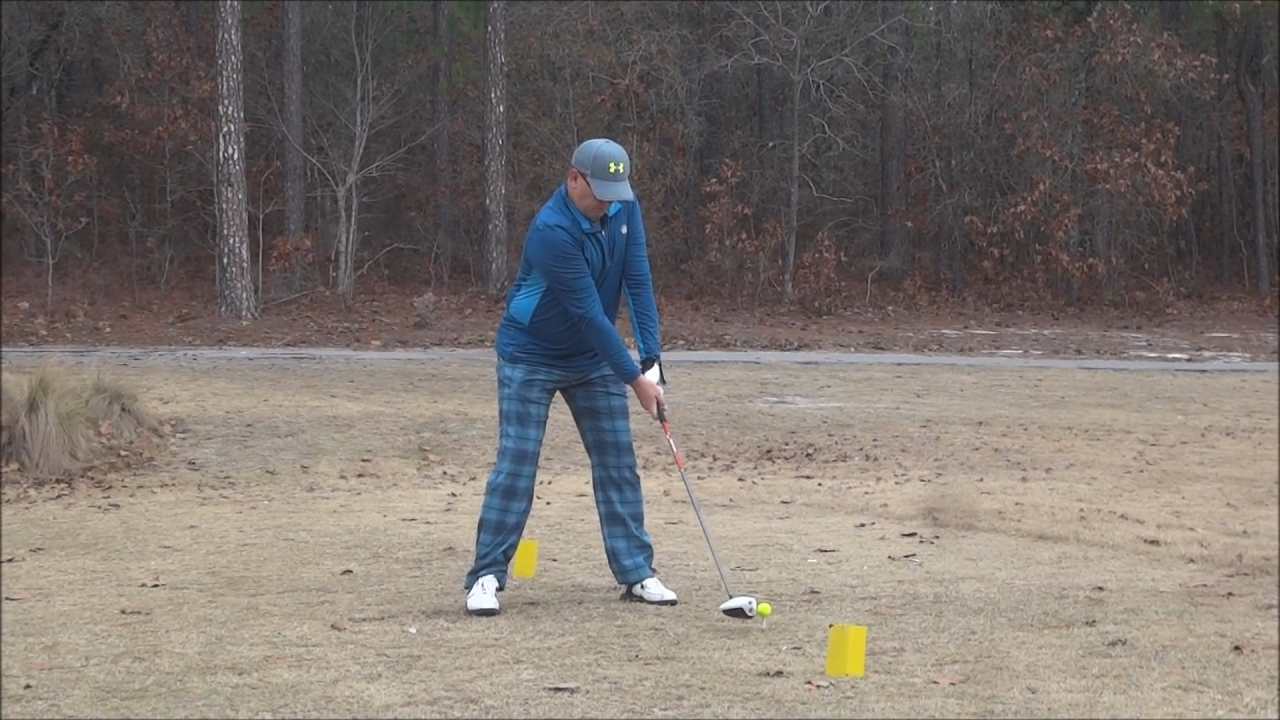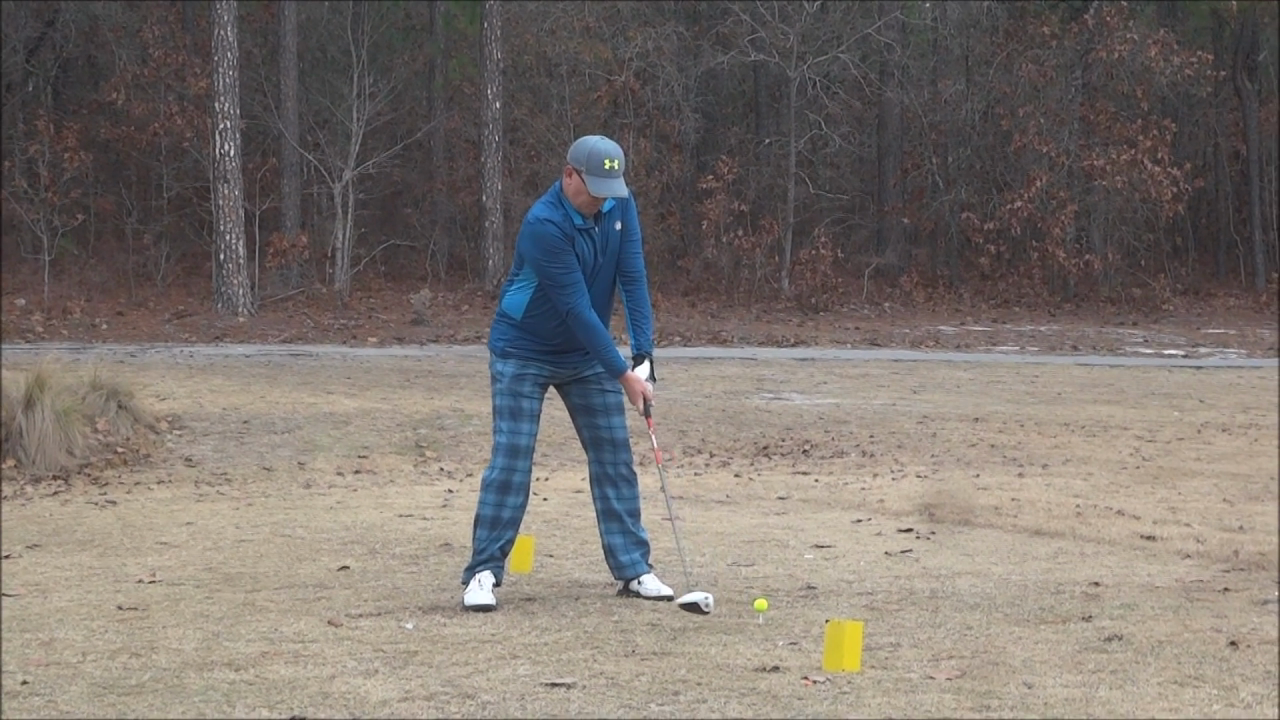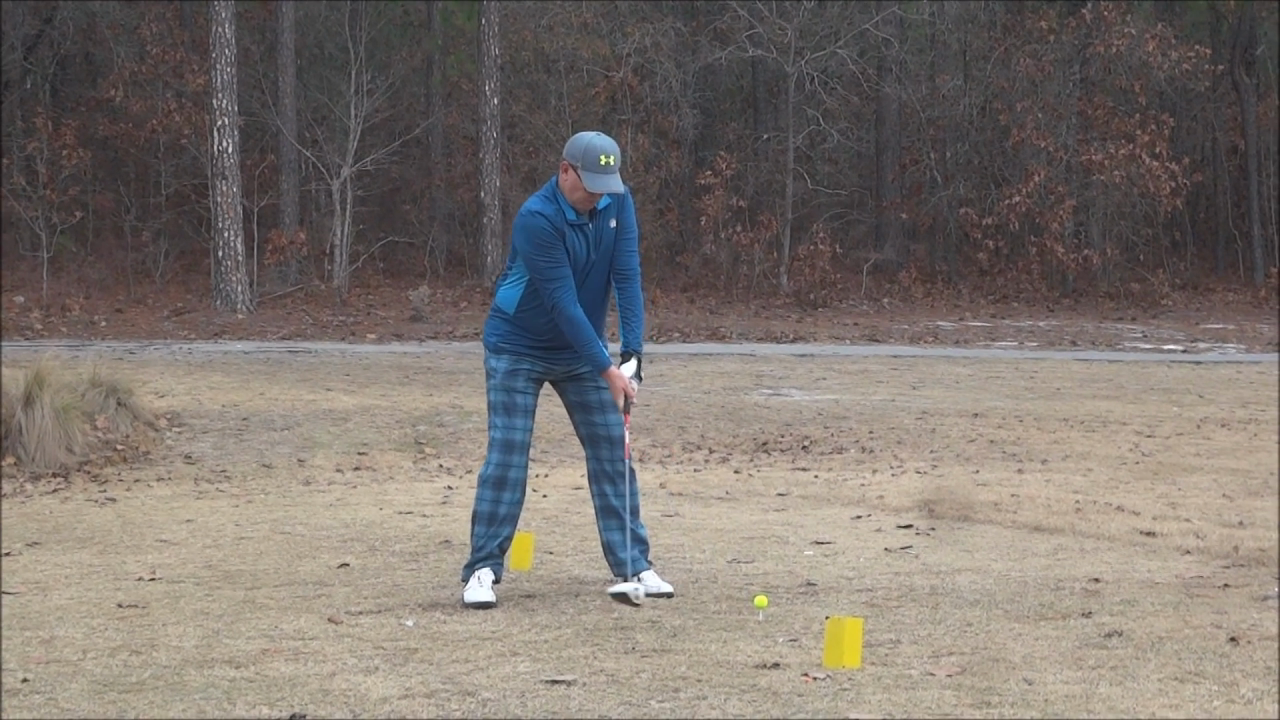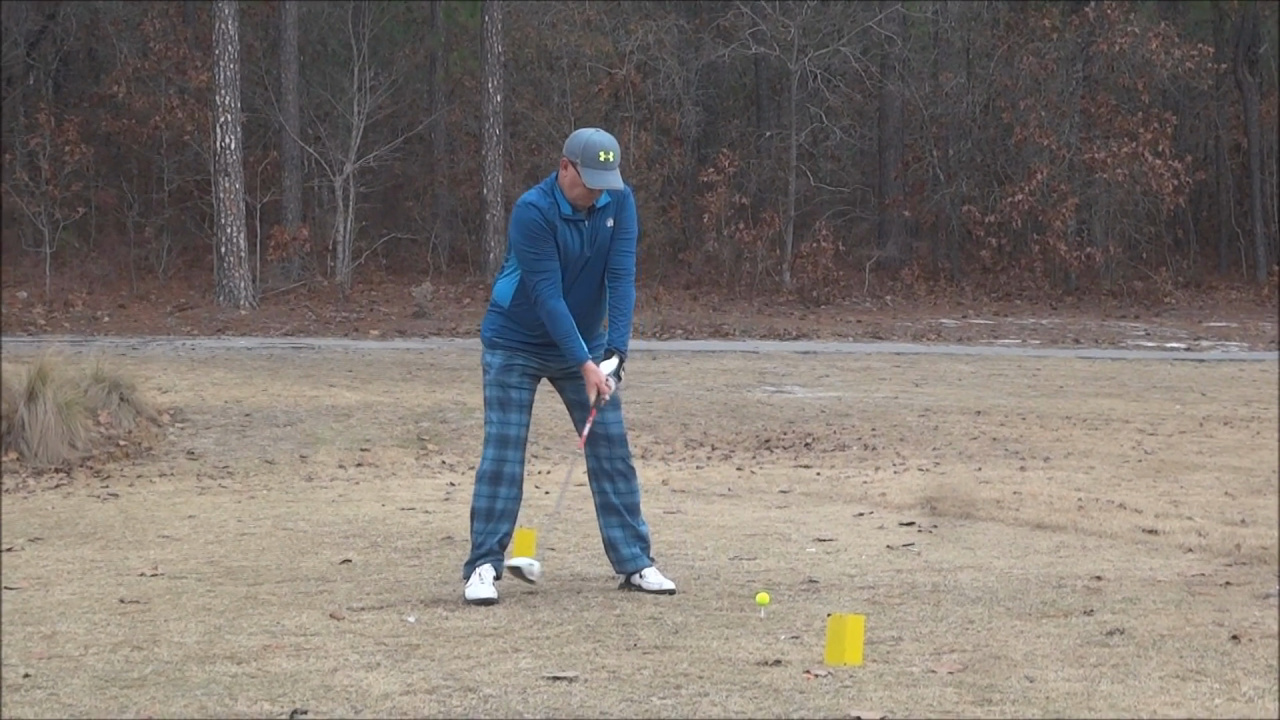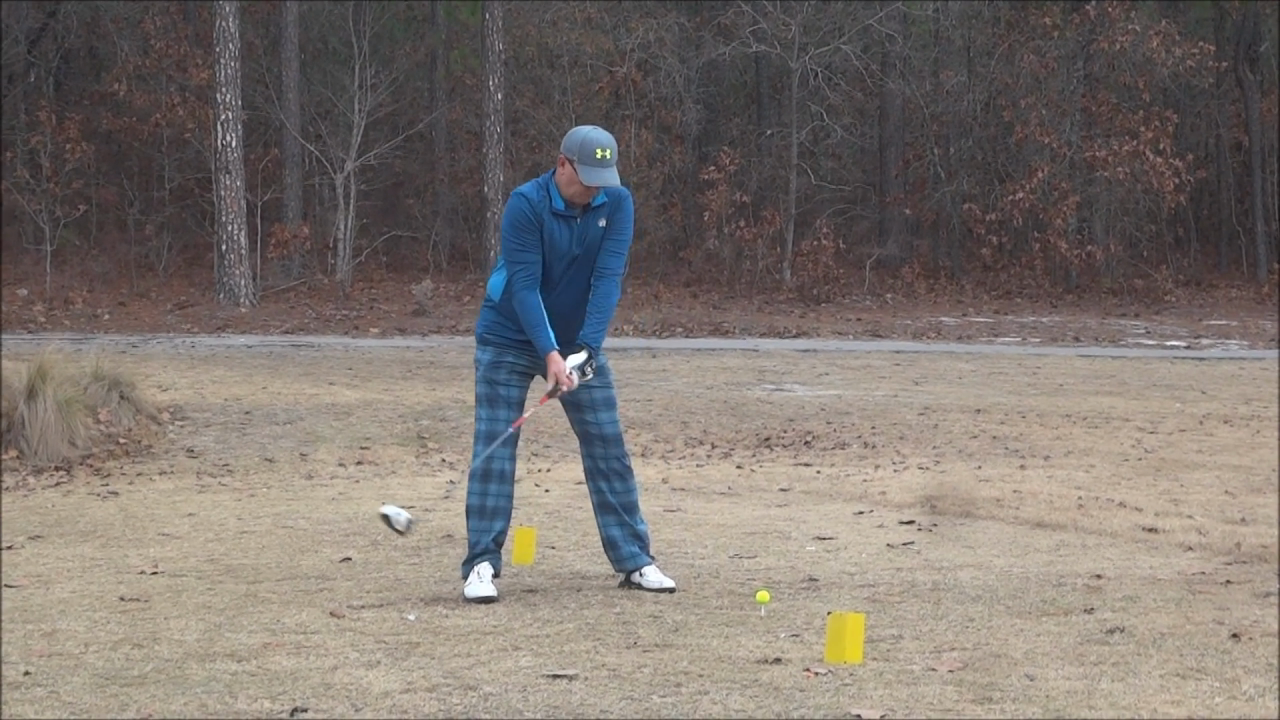
dt=0.3s
person 1, frame 1
left shoulder: (624, 208)
right shoulder: (552, 230)
left elbow: (638, 282)
right elbow: (588, 312)
left wrist: (652, 357)
right wrist: (635, 378)
left hip: (593, 356)
right hip: (531, 356)
left knee: (618, 462)
right knee: (517, 463)
left ankle: (636, 573)
right ankle: (486, 576)
person 1, frame 2
left shoulder: (620, 205)
right shoulder: (544, 224)
left elbow: (633, 279)
right elbow: (576, 308)
left wrist: (643, 353)
right wrist: (623, 373)
left hip: (587, 352)
right hip: (523, 351)
left knee: (614, 457)
right knee: (511, 459)
left ankle: (633, 568)
right ankle: (483, 572)
person 1, frame 3
left shoulder: (618, 202)
right shoulder: (536, 218)
left elbow: (627, 278)
right elbow: (562, 303)
left wrist: (632, 351)
right wrist: (607, 369)
left hip: (582, 348)
right hip: (518, 348)
left knee: (612, 453)
right knee: (507, 456)
left ankle: (632, 565)
right ankle: (482, 570)
person 1, frame 4
left shoulder: (620, 202)
right shoulder: (533, 211)
left elbow: (622, 279)
right elbow: (546, 295)
left wrist: (614, 352)
right wrist: (581, 365)
left hip: (588, 345)
right hip: (515, 344)
left knee: (612, 451)
right knee: (503, 452)
left ankle: (634, 562)
right ankle: (483, 565)
person 1, frame 5
left shoulder: (617, 203)
right shoulder: (525, 204)
left elbow: (607, 280)
right elbow: (524, 285)
left wrist: (585, 348)
right wrist: (549, 354)
left hip: (578, 342)
right hip: (508, 340)
left knee: (607, 448)
right knee: (494, 449)
left ankle: (634, 561)
right ankle: (481, 564)
